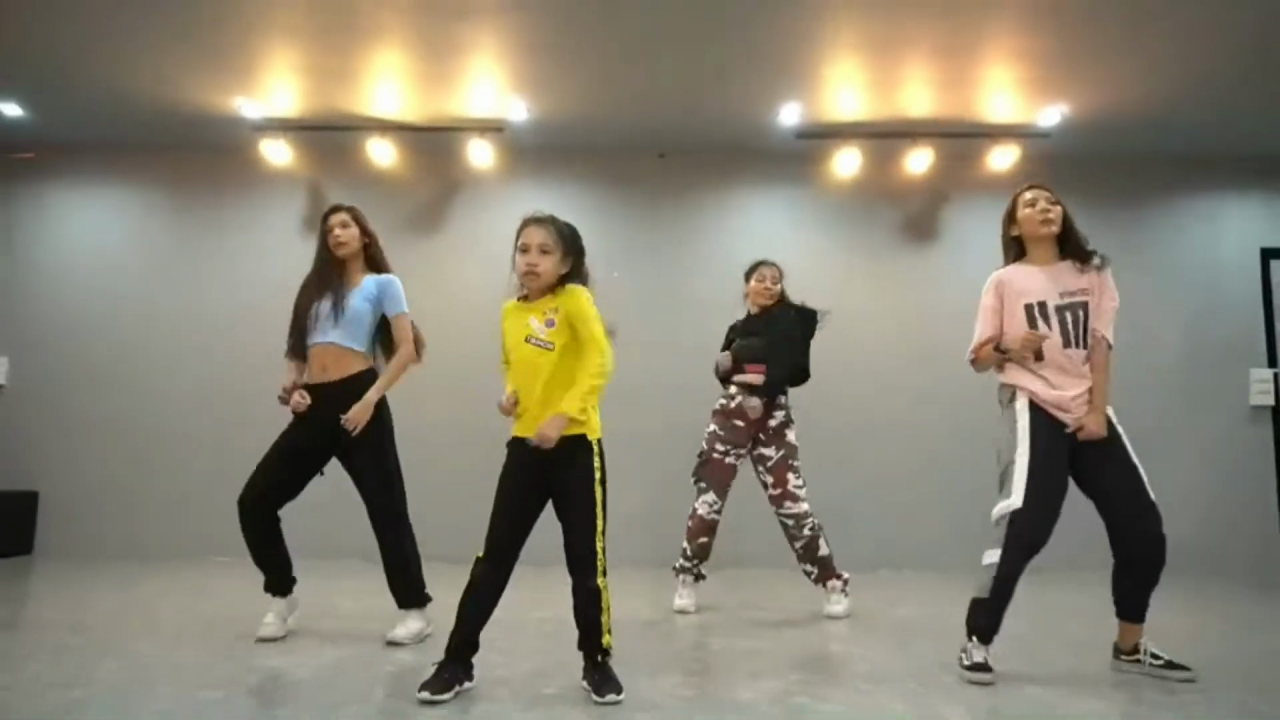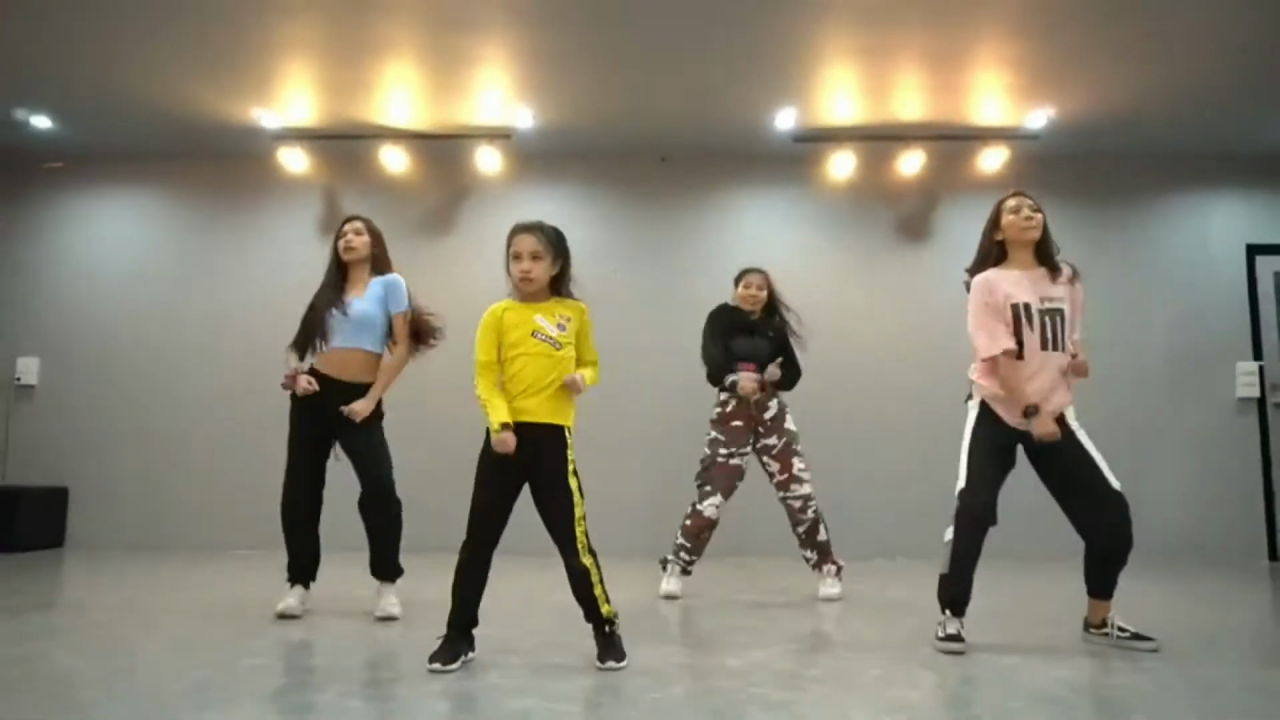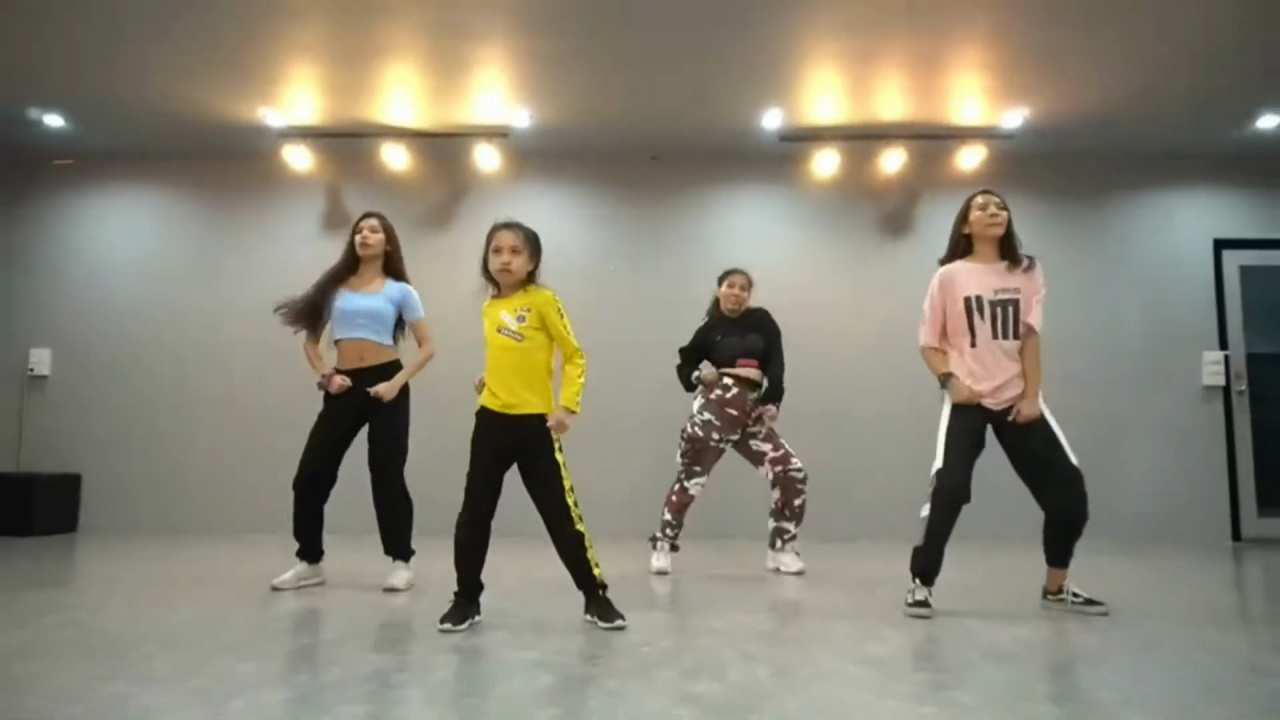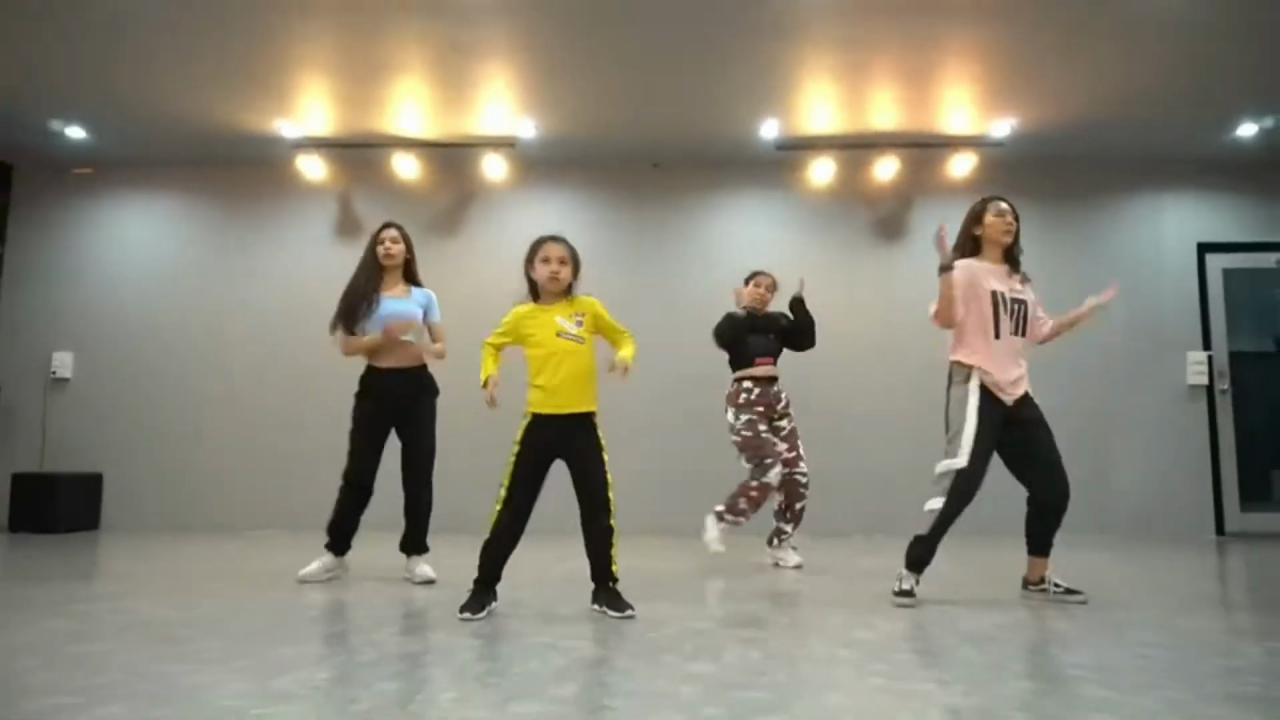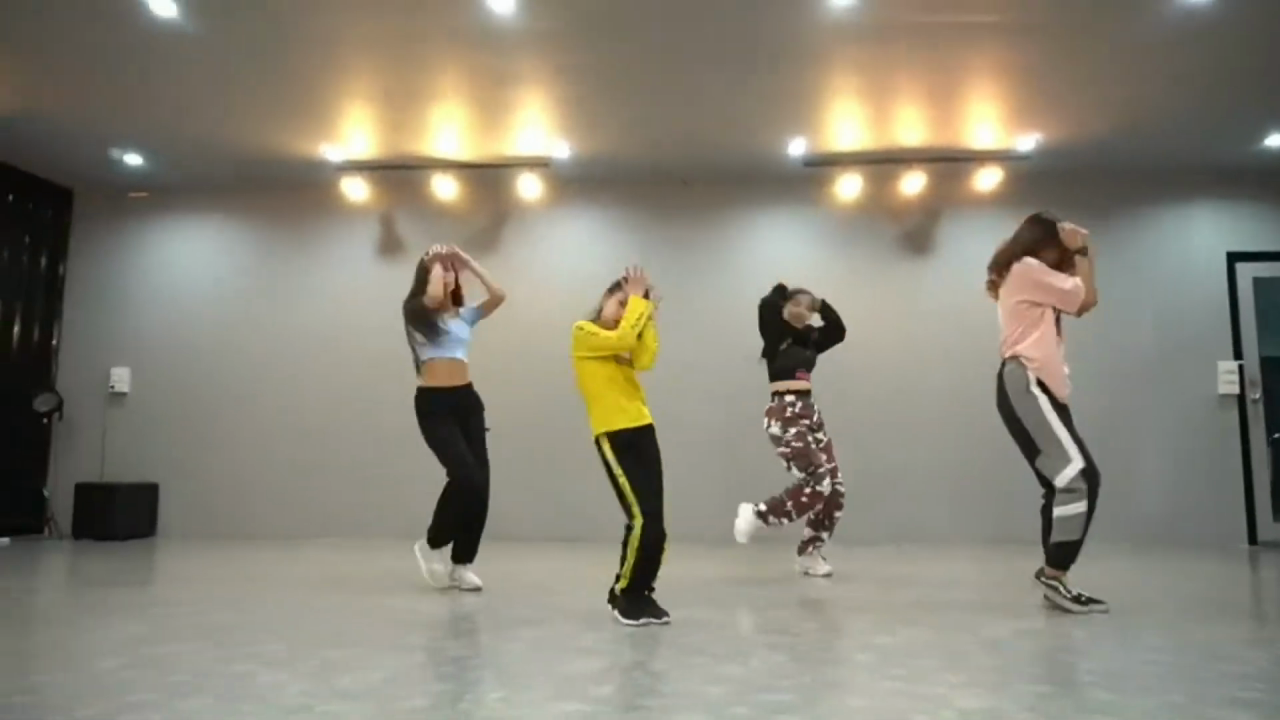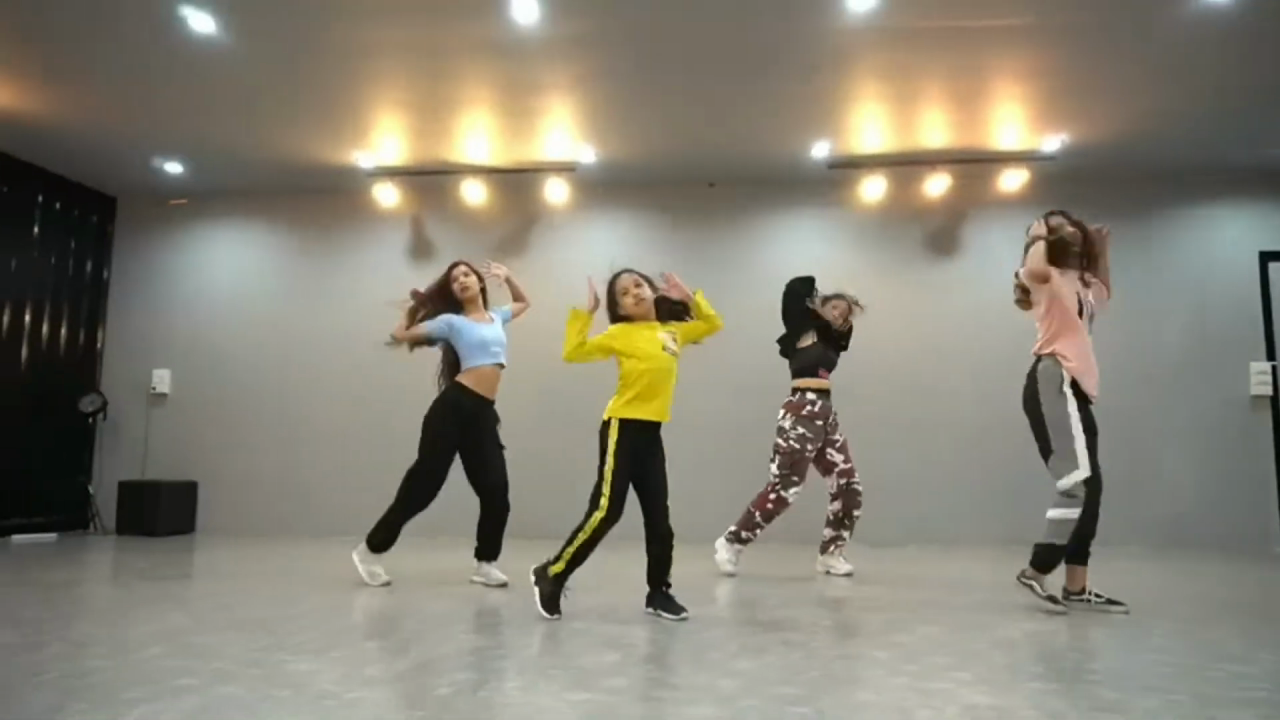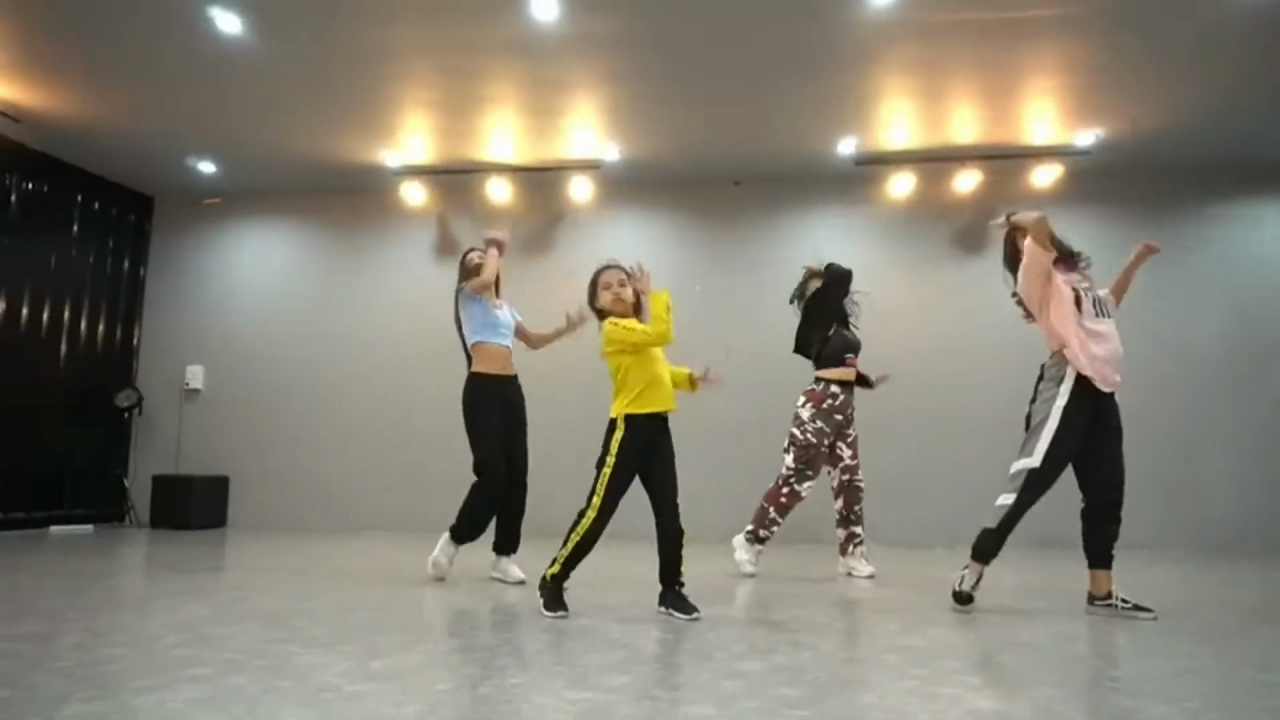
dt=0.3s
person 1, frame 1
left shoulder: (1093, 271)
right shoulder: (1003, 283)
left elbow: (1100, 347)
right elbow: (978, 358)
left wrist: (1097, 411)
right wrist: (1007, 345)
left hip: (1089, 415)
right hip: (1034, 409)
left knee: (1143, 527)
right knee: (1023, 524)
person 1, frame 2
left shoulder: (1065, 280)
right shoulder: (986, 284)
left elbow: (1067, 346)
right elbow: (992, 357)
left wrist: (1076, 362)
right wrist: (1031, 413)
left hip: (1055, 413)
right hip: (995, 411)
left knee: (1110, 513)
right knee: (973, 508)
left ankle: (1099, 619)
right ankle: (951, 616)
person 1, frame 3
left shoulder: (1028, 272)
right shoulder: (949, 277)
left elbow: (1029, 336)
right elbow: (929, 340)
left wrist: (1032, 394)
right wrist: (950, 379)
left hip: (1017, 396)
right hip: (966, 398)
left knee: (1068, 489)
right knee: (949, 488)
left ankle: (1056, 588)
right ankle: (921, 584)
person 1, frame 4
left shoulder: (1020, 279)
right shoulder: (965, 270)
left elbow: (1040, 332)
right elbow: (945, 320)
left wrist: (1087, 310)
right wrist: (947, 265)
left hip: (1016, 392)
right hip: (973, 385)
left knee: (1052, 484)
right knee: (960, 480)
left ankle: (1037, 578)
right ankle: (911, 572)
person 1, frame 5
left shoulder: (1040, 282)
right shoulder: (1024, 269)
left elbow: (1084, 305)
right elbow: (1086, 298)
left wrist: (1084, 251)
right wrist: (1078, 251)
left hip: (1043, 388)
right hip: (1025, 384)
left knee: (1063, 482)
right knee: (1078, 476)
left ankle: (1057, 579)
right ankle: (1052, 571)
person 1, frame 6
left shoulder: (1081, 281)
right shoulder: (1049, 277)
left elbow: (1103, 291)
right elbow: (1034, 271)
left wrist: (1100, 246)
right wrist: (1037, 238)
left hip: (1073, 387)
right hip: (1055, 382)
left knee: (1085, 486)
right knee: (1078, 482)
left ankle: (1076, 587)
right ankle: (1036, 571)
person 1, frame 7
left shoulder: (1076, 276)
right shoulder: (1033, 274)
left elbow: (1109, 301)
right elbow: (1039, 225)
left wrist: (1135, 262)
right wrist: (1028, 225)
left hip: (1100, 389)
right hip: (1065, 382)
left knee: (1106, 492)
right knee: (1032, 476)
left ankle: (1101, 593)
right ankle: (974, 568)
person 2, frame 1
left shoulder: (575, 299)
right shoulder: (510, 314)
left elbow: (599, 361)
left wrist: (565, 416)
right wrist: (511, 394)
left hip: (576, 446)
right hip: (526, 448)
left knee: (586, 560)
right knee: (494, 556)
person 2, frame 2
left shoulder: (576, 313)
right shoulder: (498, 315)
left elbow: (588, 363)
right elbow: (485, 377)
left wrist: (582, 377)
right wrist: (498, 425)
left hip: (553, 436)
right hip: (505, 437)
left knee: (573, 539)
right knee: (478, 538)
left ankle: (605, 629)
right ankle: (459, 634)
person 2, frame 3
left shoulder: (543, 300)
right shoulder: (489, 307)
left elbow: (575, 356)
left wrist: (567, 406)
right wrist: (486, 376)
left hip: (535, 423)
right hip: (490, 421)
left knee: (561, 514)
right knee: (474, 513)
left ankle: (595, 596)
right ankle: (467, 599)
person 2, frame 4
left shoulder: (588, 308)
right shoulder: (522, 316)
left elbow: (624, 337)
right elbow: (491, 345)
left wrist: (624, 356)
right wrist: (489, 378)
left hip: (582, 422)
right hip: (539, 422)
left knee: (599, 508)
right knee: (512, 507)
left ankle: (605, 588)
right ankle: (484, 587)
person 2, frame 5
left shoulder: (633, 336)
right shoulder: (584, 332)
left elbow: (642, 357)
right elbow: (620, 341)
left wrist: (646, 313)
right wrist: (639, 301)
left hip: (644, 433)
right hip: (611, 436)
left knee: (654, 520)
right knee: (639, 515)
left ankle: (641, 594)
right ankle: (622, 592)
person 2, frame 6
left shoulder: (674, 329)
right shoulder: (619, 333)
left elbow: (714, 325)
right elbow: (571, 353)
left wrist: (688, 297)
right wrist: (585, 310)
left hip: (651, 430)
right hip: (622, 427)
left knee: (658, 515)
right knee: (607, 509)
left ankle: (658, 591)
right ankle: (550, 576)
person 2, frame 7
left shoulder: (640, 330)
right shoulder: (613, 327)
left elbow: (662, 374)
right elbow: (658, 332)
left wrist: (694, 378)
right wrist: (656, 294)
left hip: (657, 426)
right hip: (628, 425)
left knee: (669, 513)
right knee: (599, 508)
left ankle: (671, 591)
right ankle: (552, 581)
person 3, frame 1
left shoulder: (383, 284)
right shoulder: (317, 287)
left elbow: (406, 350)
right elbow: (297, 350)
left wrist: (369, 400)
right wrist: (293, 388)
left hip: (358, 404)
right hip: (313, 408)
left knee: (387, 510)
right knee: (258, 498)
right ankle: (281, 598)
person 3, frame 2
left shoulder: (389, 284)
right shoulder: (329, 293)
left elbow: (401, 347)
right elbow: (304, 347)
left wrist: (372, 399)
right wrist: (297, 374)
left hip: (359, 403)
right hip: (316, 397)
left knee: (380, 492)
right knee: (301, 494)
left ankle: (386, 584)
right ankle: (298, 585)
person 3, frame 3
left shoulder: (401, 292)
right shoulder: (335, 286)
left elbow: (427, 346)
right elbow: (310, 337)
left wrist: (398, 383)
right wrist: (324, 374)
left hip: (385, 385)
right hip: (345, 388)
left knee: (387, 476)
right knee: (311, 475)
left ankle: (400, 562)
right ankle: (310, 562)
person 3, frame 4
left shoulder: (424, 296)
right shoulder: (363, 293)
left elbow: (441, 347)
right elbow: (348, 345)
left wrist: (426, 347)
right wrist: (385, 336)
left hip: (417, 385)
right hip: (375, 385)
left knee: (418, 475)
right knee: (359, 474)
left ankle: (415, 556)
right ankle: (335, 554)
person 3, frame 5
left shoulder: (464, 314)
right shoulder: (423, 314)
left elbow: (497, 298)
right elbow: (435, 297)
left wrist: (470, 267)
right wrist: (432, 265)
left hip: (466, 401)
right hip: (433, 404)
left knee: (478, 484)
right knee: (467, 477)
left ankle: (461, 564)
right ankle: (432, 545)
person 3, frame 6
left shoulder: (496, 317)
right shoulder: (451, 321)
left elbow: (523, 303)
right elbow: (400, 336)
left wrist: (507, 278)
right wrist: (416, 305)
left hip: (482, 412)
right hip: (455, 405)
left knee: (496, 490)
right knee: (423, 484)
left ankle: (485, 563)
right ankle: (370, 550)
person 3, frame 7
left shoulder: (504, 307)
right shoulder: (469, 293)
left elbow: (533, 342)
right elbow: (486, 279)
left wrist: (567, 327)
right wrist: (492, 246)
left hip: (511, 390)
right hip: (481, 390)
left knee: (515, 478)
right knee: (492, 474)
left ankle: (504, 557)
right ankle: (453, 541)
person 4, frame 1
left shoulder: (789, 317)
right shoulder: (737, 329)
left elbow: (793, 363)
left wrist: (767, 398)
right wrist: (725, 366)
left hip: (774, 416)
right hip: (731, 410)
left knee: (791, 504)
right knee: (708, 499)
left ankle: (834, 585)
right ankle: (687, 580)
person 4, frame 2
left shoulder: (776, 330)
right shoulder: (721, 317)
left elbow: (791, 372)
right elbow: (713, 359)
left wrist: (779, 374)
right wrist: (735, 380)
left hip: (771, 413)
right hip: (730, 414)
left knee: (798, 492)
right knee: (710, 498)
left ankle: (828, 571)
right ankle: (675, 569)
person 4, frame 3
left shoulder: (761, 320)
right shoulder: (709, 329)
left elbow: (776, 361)
right elbow: (686, 364)
left wrist: (773, 399)
right wrist: (700, 376)
left hip: (754, 405)
right hip: (718, 402)
left knee: (791, 473)
right knee: (692, 476)
left ankle: (781, 549)
right ankle: (662, 545)
person 4, frame 4
left shoulder: (775, 321)
right shoulder: (736, 321)
left elbow: (803, 340)
right elbow: (724, 337)
left wrist: (797, 302)
right wrist: (741, 311)
left hip: (776, 399)
right hip: (746, 401)
left knee: (796, 474)
right knee: (768, 472)
left ankle: (780, 544)
right ankle: (721, 519)
person 4, frame 5
left shoulder: (810, 338)
right shoulder: (776, 333)
left elbow: (838, 331)
right elbow: (768, 305)
left wrist: (818, 301)
right wrist: (785, 291)
left hip: (808, 412)
right hip: (785, 414)
left knee: (834, 488)
right knee: (816, 485)
left ankle: (809, 554)
right ankle: (755, 514)
person 4, frame 6
left shoulder: (829, 339)
right shoulder: (802, 325)
right elbow: (795, 290)
left wrist: (847, 318)
right wrist: (814, 299)
left hip: (824, 413)
right hip: (800, 412)
left knee: (849, 487)
right knee: (783, 487)
left ankle: (831, 554)
right ankle: (731, 543)
person 4, frame 7
left shoulder: (833, 318)
right shoulder: (818, 308)
right elbow: (841, 276)
left wrist: (869, 381)
right wrist: (826, 274)
left hip: (843, 404)
right hip: (820, 403)
left knee: (850, 480)
right knee: (796, 478)
left ankle: (851, 554)
right ankle: (749, 542)
